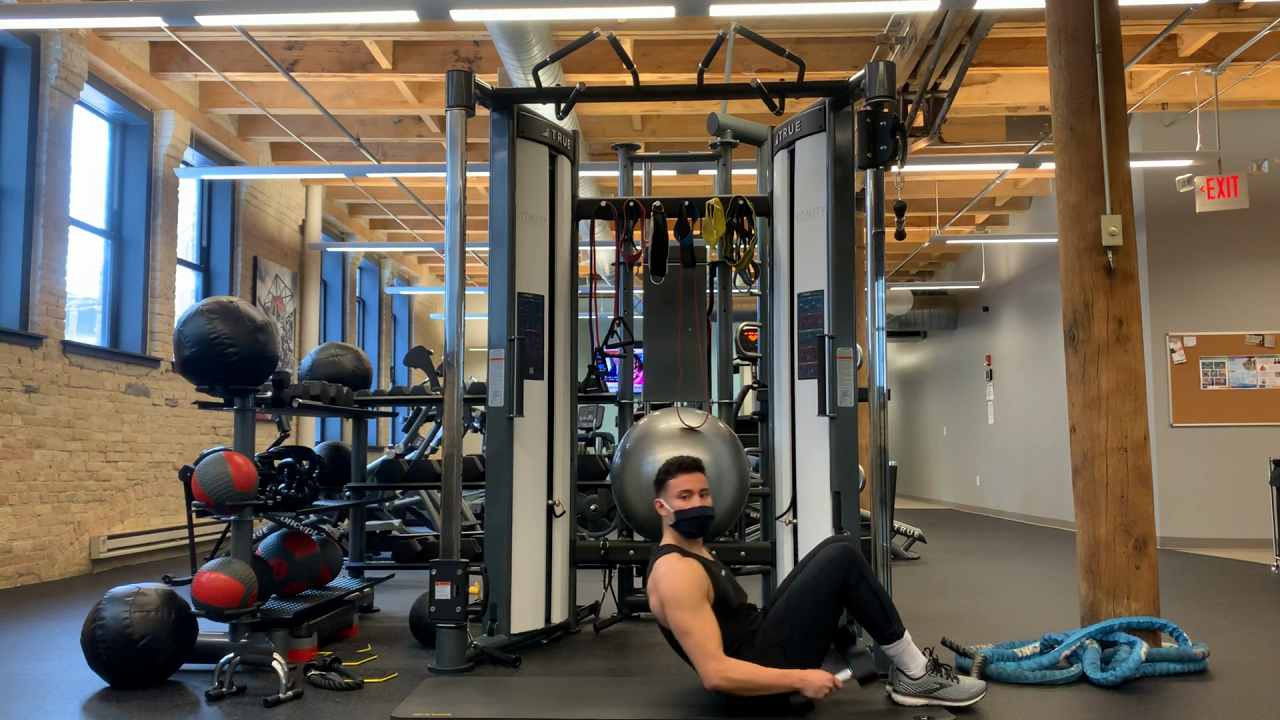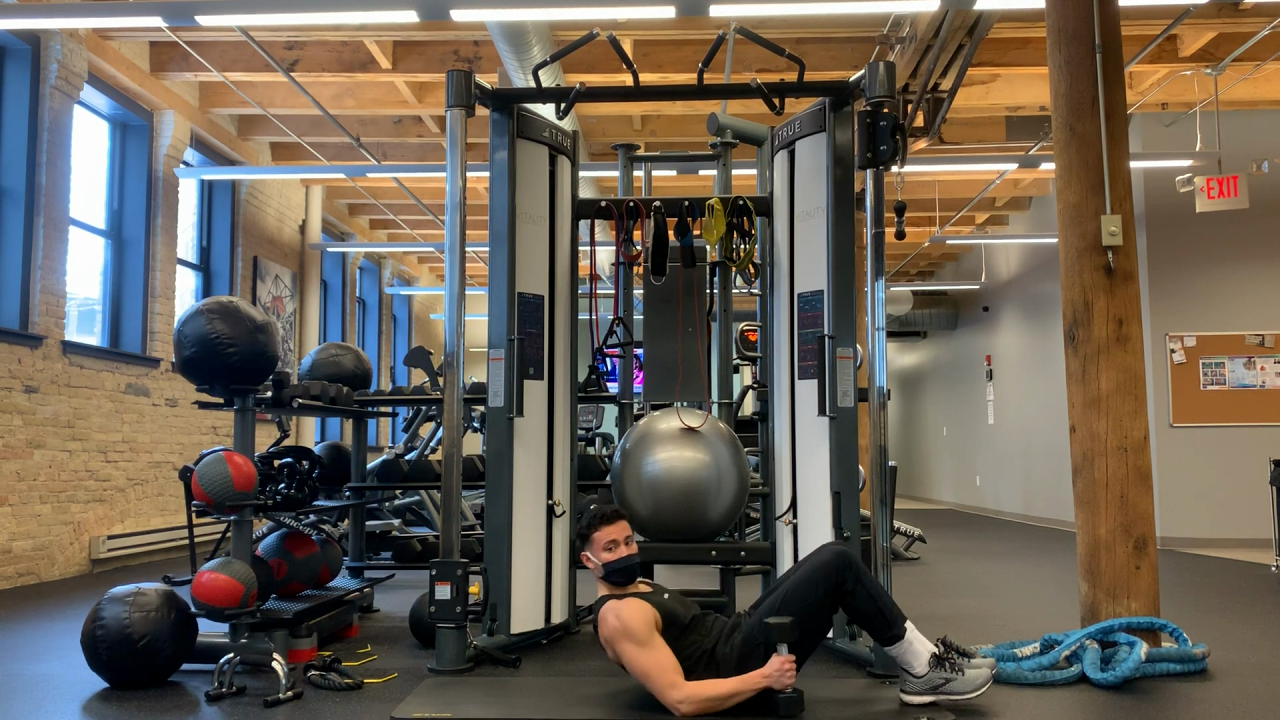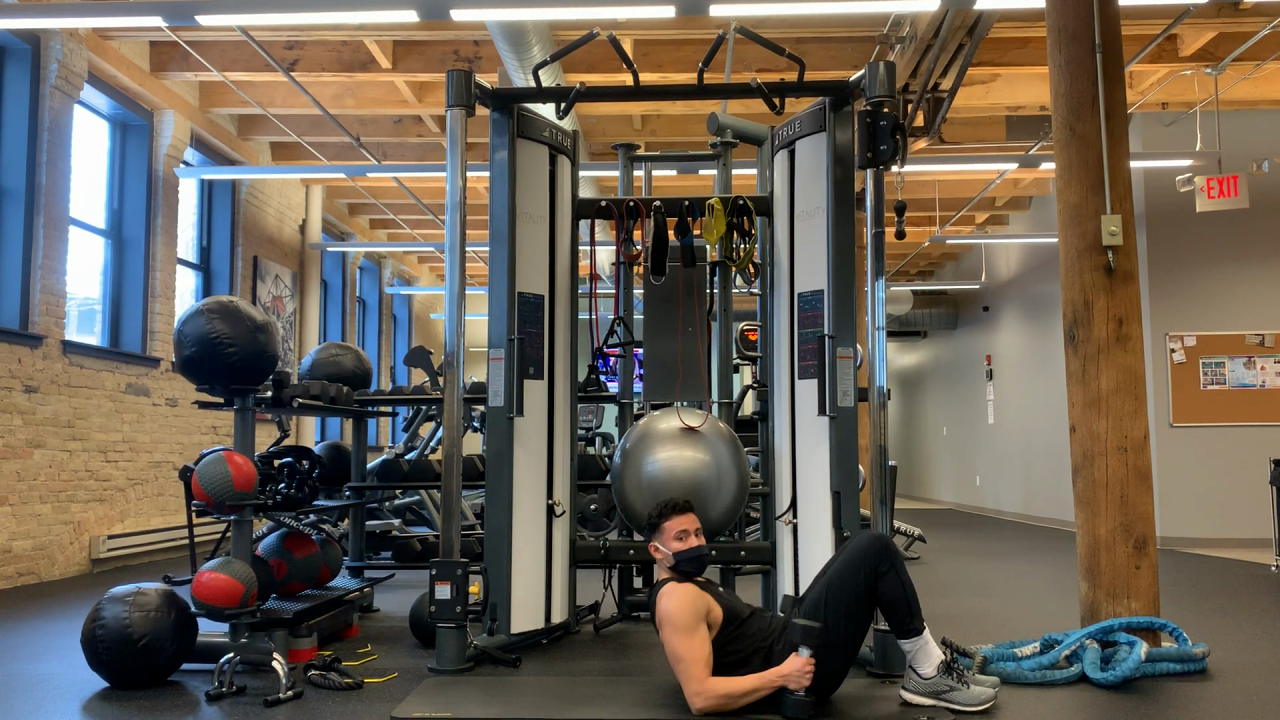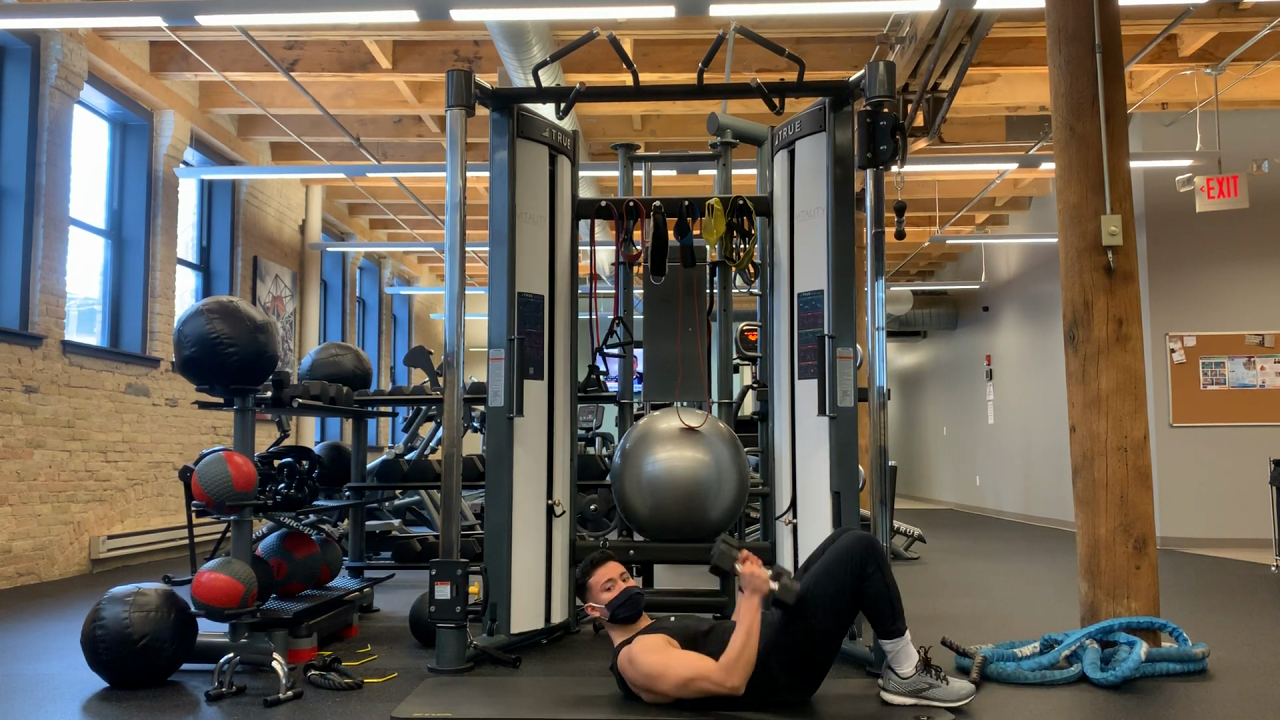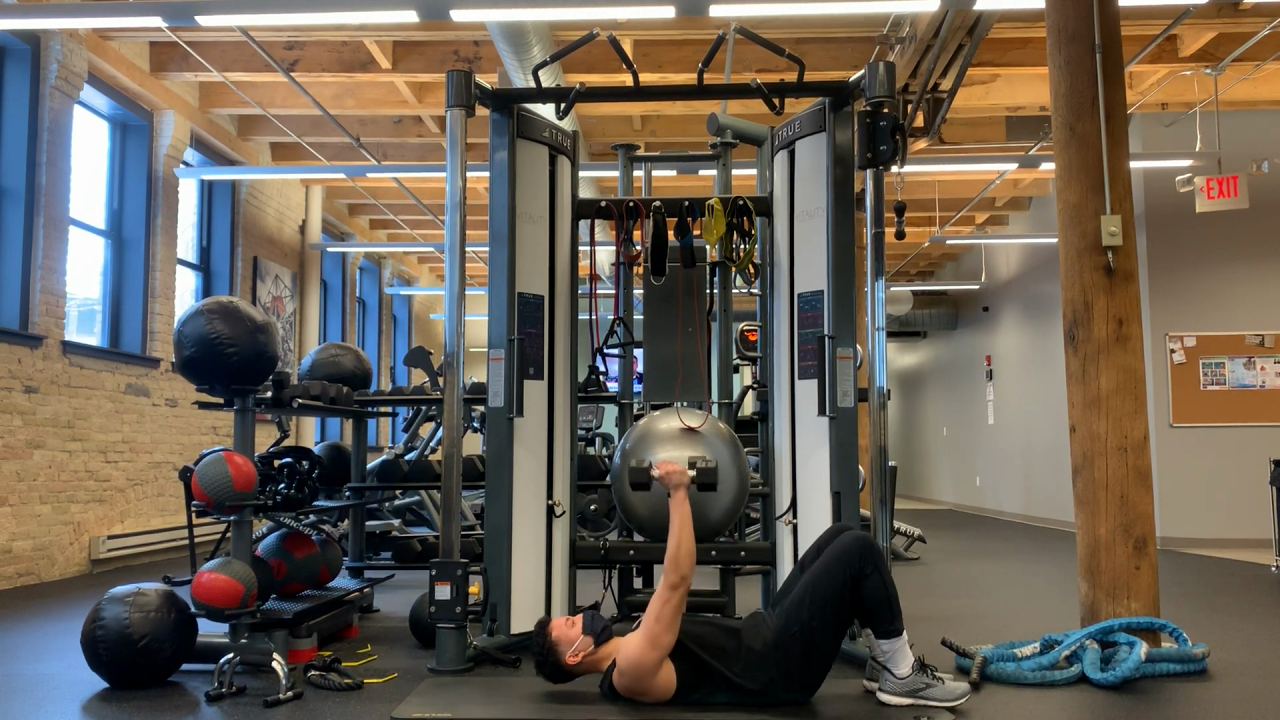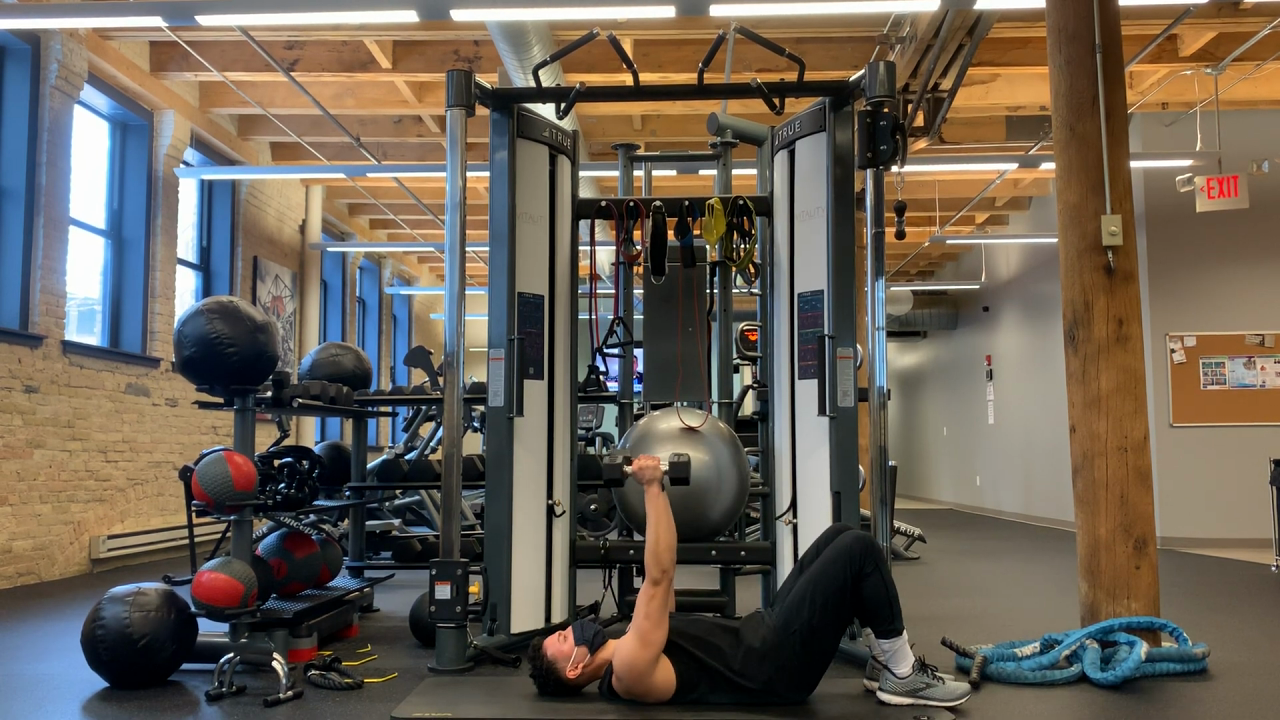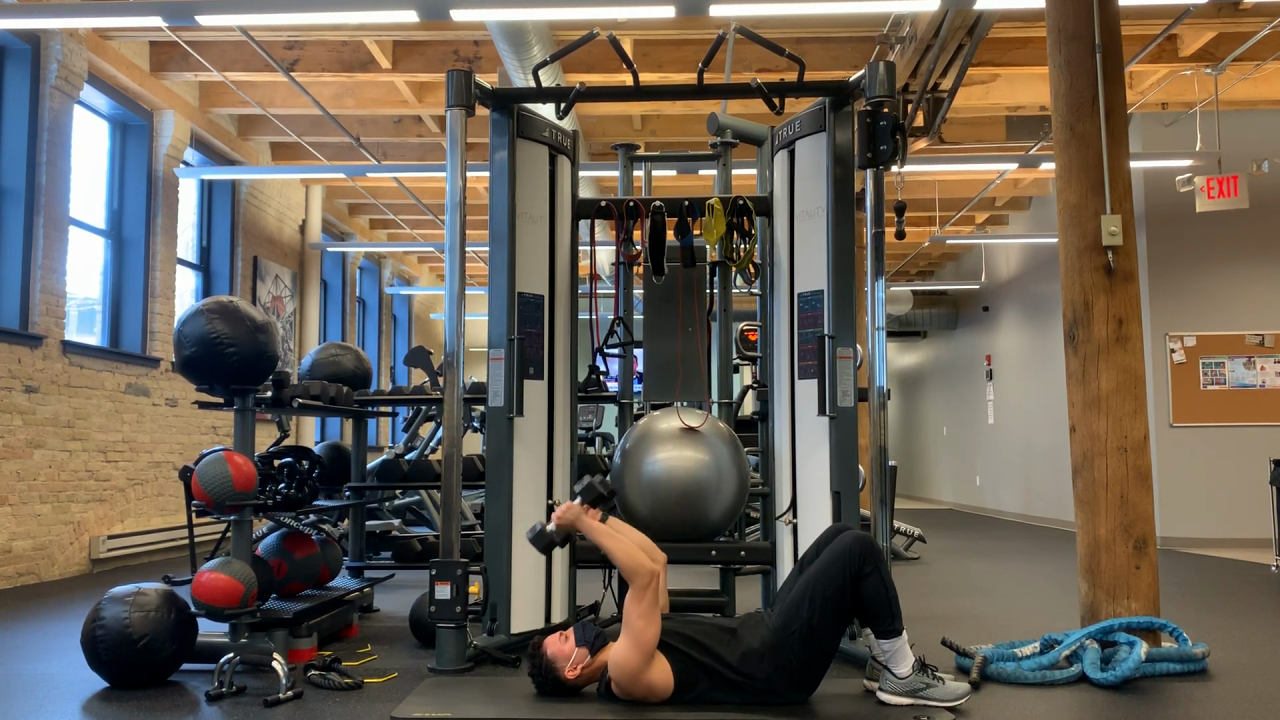
dt=0.7s
person 1, frame 1
left shoulder: (694, 552)
right shoulder: (674, 573)
right elbow: (714, 674)
right wrist: (800, 678)
left hip: (763, 644)
right hip: (768, 665)
left knee: (838, 549)
right knee: (843, 560)
left ankle: (910, 667)
right ankle: (915, 675)
person 1, frame 2
left shoulder: (638, 589)
right shoulder: (620, 617)
right wrist: (764, 677)
left hip: (739, 633)
right hip: (750, 661)
left knee: (833, 557)
right knee: (838, 565)
left ankle: (924, 655)
right ankle: (921, 672)
person 1, frame 3
left shoulder: (690, 587)
right shoulder: (678, 601)
right elbow: (701, 697)
right wrist: (783, 675)
left hip: (792, 644)
right hip: (804, 658)
left knee: (869, 549)
right knee: (876, 549)
left ankle: (931, 665)
right ankle: (929, 676)
person 1, frame 4
left shoulder: (651, 631)
right shoulder: (637, 657)
right elbow: (731, 681)
left wrist: (748, 593)
right wrist: (753, 596)
left hip: (772, 642)
right hip: (783, 667)
left knee: (848, 541)
right knee: (861, 551)
left ankle: (902, 660)
right ankle: (906, 675)
person 1, frame 5
left shoulder: (632, 646)
right shoulder: (632, 669)
left elbow: (673, 581)
right elbow: (676, 581)
left wrist: (677, 493)
right wrist: (678, 494)
left hip: (768, 636)
right hip: (781, 667)
left knee: (842, 537)
right knee: (858, 549)
left ankle: (885, 663)
right ankle: (902, 675)
person 1, frame 6
left shoulder: (631, 647)
right shoulder: (629, 671)
left elbow: (661, 572)
right elbow: (657, 578)
left wrist: (658, 488)
right wrist: (651, 489)
left hip: (765, 635)
right hip: (780, 666)
left knee: (841, 537)
right knee: (858, 550)
left ankle: (885, 661)
right ankle: (901, 673)
person 1, frame 7
left shoulder: (628, 652)
right shoulder: (625, 674)
left elbow: (655, 562)
right elbow: (646, 576)
left wrist: (596, 519)
right wrist: (584, 523)
left hip: (766, 638)
right hip: (780, 665)
left knee: (842, 538)
right knee: (858, 550)
left ankle: (887, 662)
right ankle: (902, 675)
